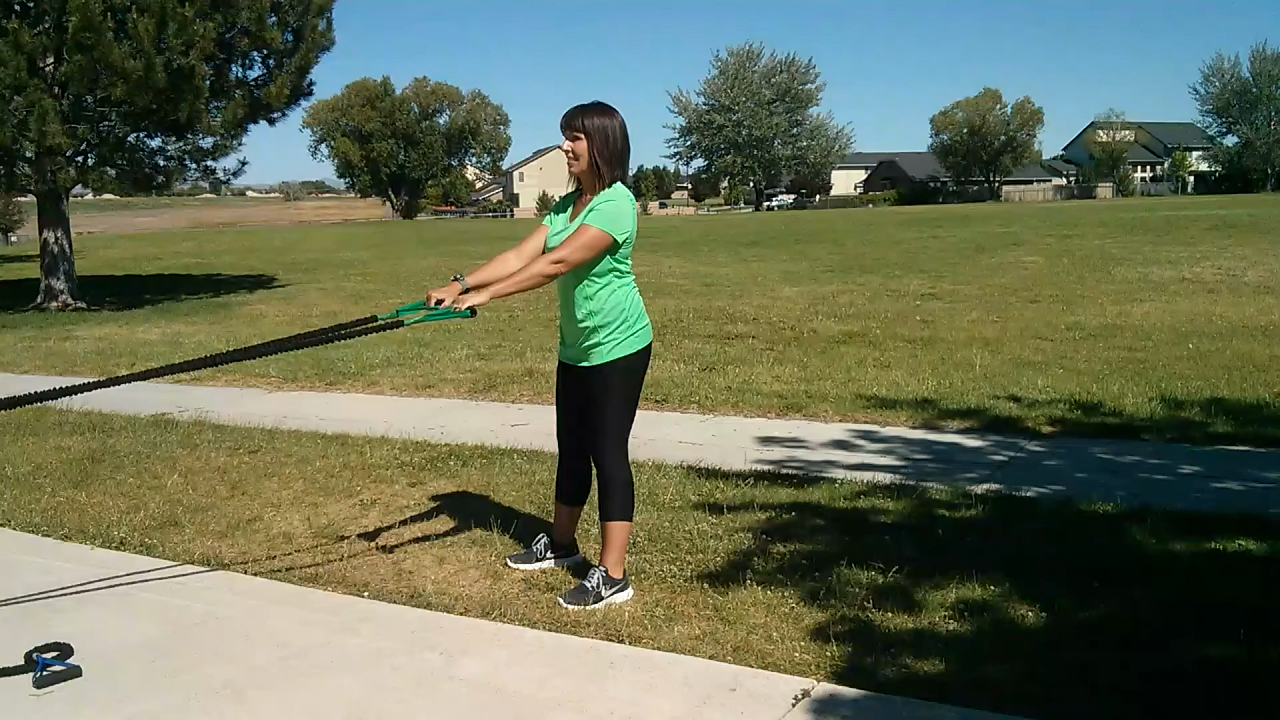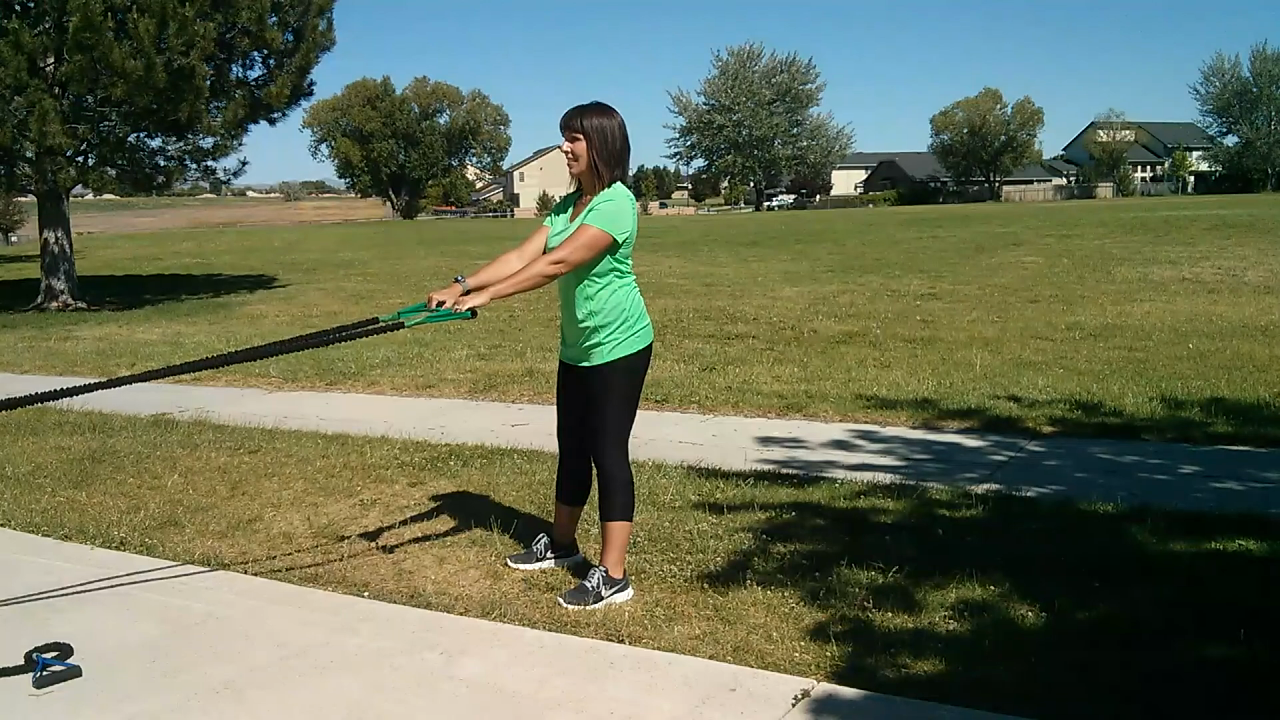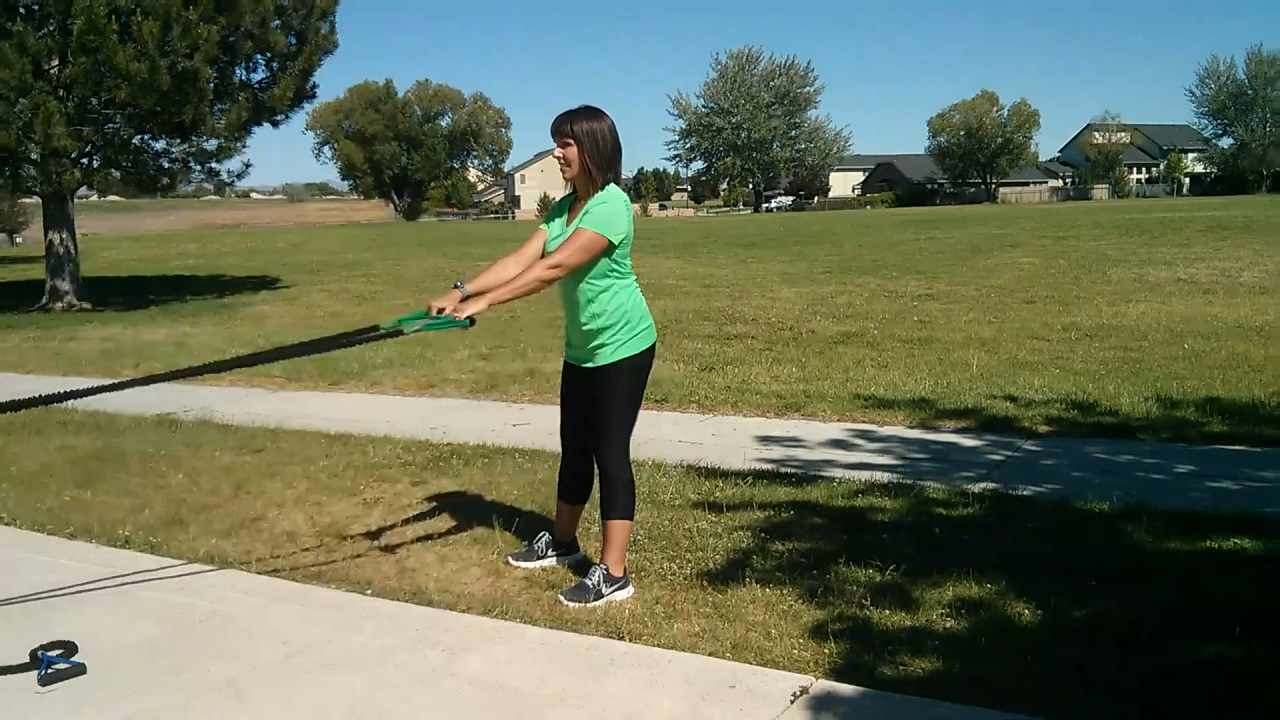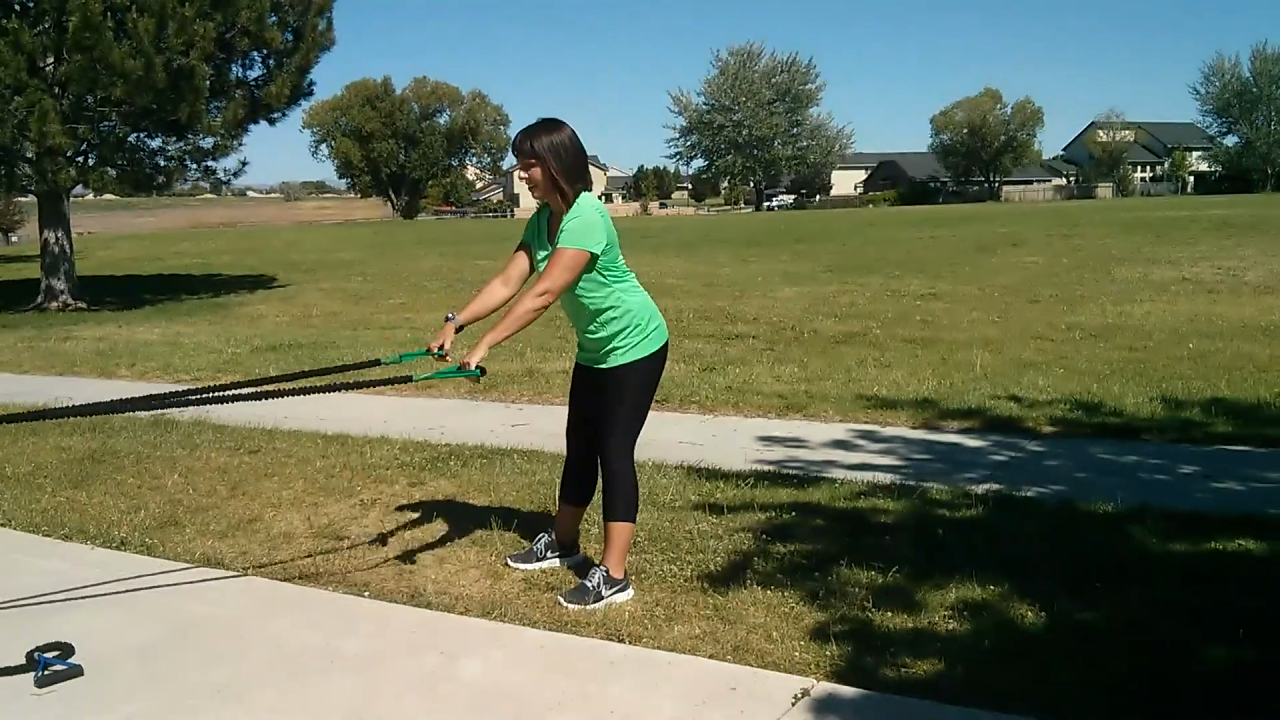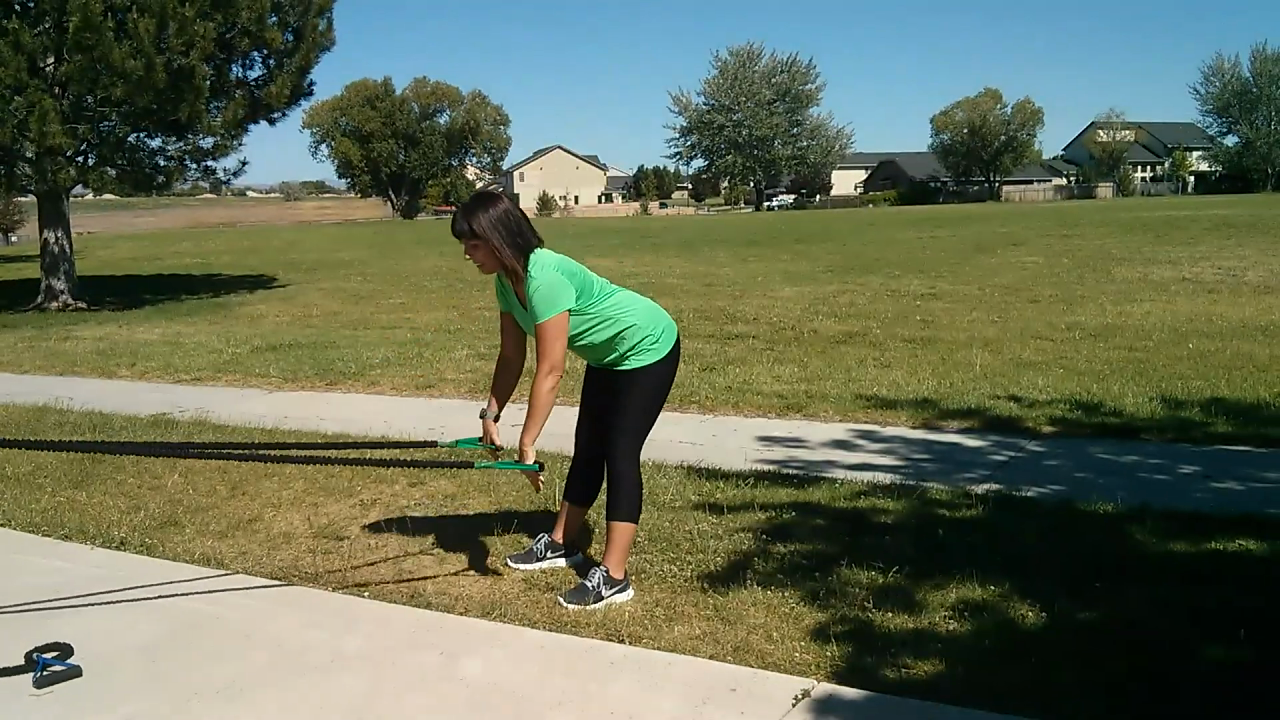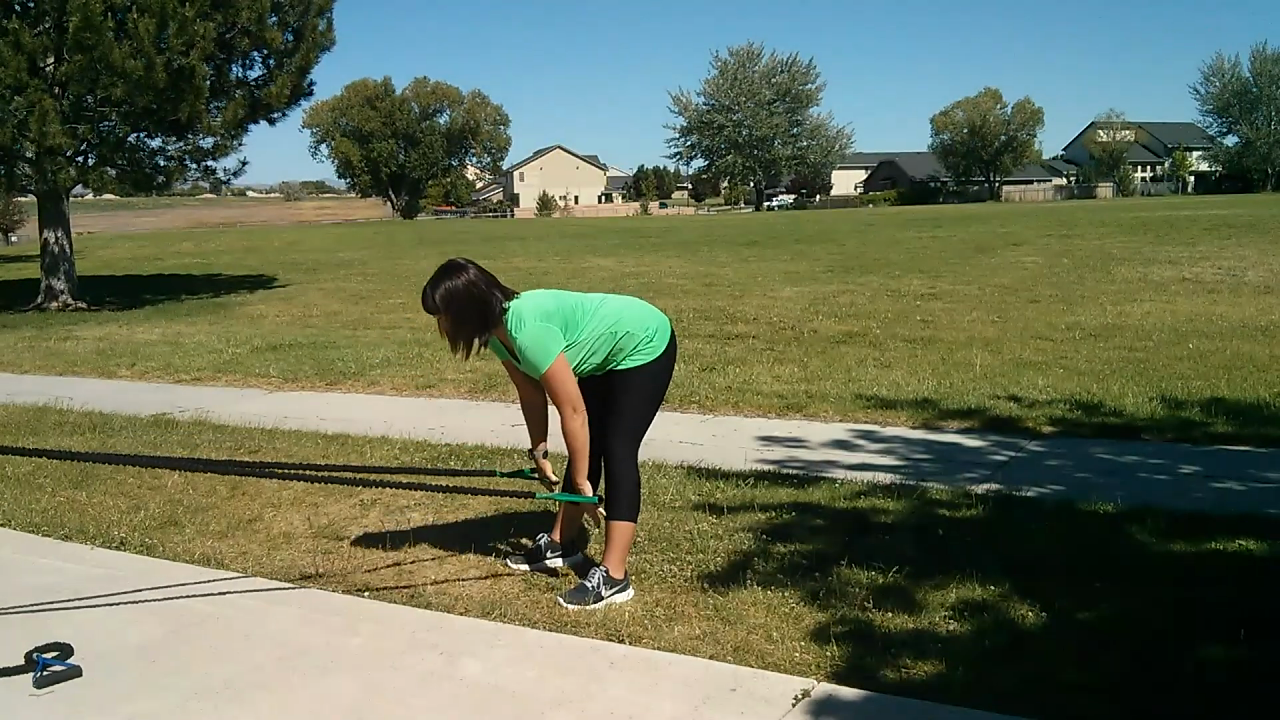
dt=0.4s
person 1, frame 1
left shoulder: (616, 203)
right shoulder: (567, 203)
left elbow: (557, 263)
right elbow: (521, 254)
left wrist: (485, 294)
right wrist: (460, 283)
left hip: (617, 348)
right hip: (577, 348)
left knee: (607, 452)
right knee: (571, 447)
left ankle: (612, 576)
right ankle: (561, 543)
person 1, frame 2
left shoulder: (616, 203)
right shoulder: (568, 204)
left elbow: (557, 263)
right elbow: (523, 256)
left wrist: (486, 296)
right wrist: (462, 285)
left hip: (617, 348)
right hip: (578, 349)
left knee: (607, 452)
right knee: (572, 447)
left ankle: (612, 576)
right ankle: (561, 543)
person 1, frame 3
left shoulder: (611, 205)
right shoulder: (564, 206)
left elbow: (554, 268)
right elbow: (521, 259)
left wrist: (484, 302)
right wrist: (460, 292)
left hip: (621, 349)
right hip: (582, 349)
left knee: (609, 451)
right knee: (574, 447)
left ankle: (613, 573)
right ankle: (562, 541)
person 1, frame 4
left shoulder: (586, 216)
right shoulder: (542, 219)
left elbow: (544, 293)
right elbow: (508, 281)
left wrist: (485, 345)
right wrist: (455, 322)
left hip: (633, 348)
right hip: (595, 351)
left knee: (613, 452)
right knee: (579, 448)
left ankle: (613, 576)
right ankle: (562, 543)
person 1, frame 5
left shoulder: (546, 278)
right shoulder: (507, 281)
left elbow: (550, 373)
right elbow: (511, 357)
left wrist: (527, 443)
right wrist: (491, 413)
left hip: (646, 348)
right hip: (608, 356)
left knee: (620, 453)
right knee: (588, 449)
left ankle: (614, 577)
right ankle: (561, 542)
person 1, frame 6
left shoulder: (527, 330)
right shoulder: (498, 329)
left elbow: (573, 412)
right elbow: (532, 396)
left wrist: (581, 481)
right wrist: (539, 454)
left hip: (644, 346)
right hip: (606, 355)
left knee: (618, 450)
right knee: (586, 447)
left ankle: (613, 577)
right ankle: (563, 542)
